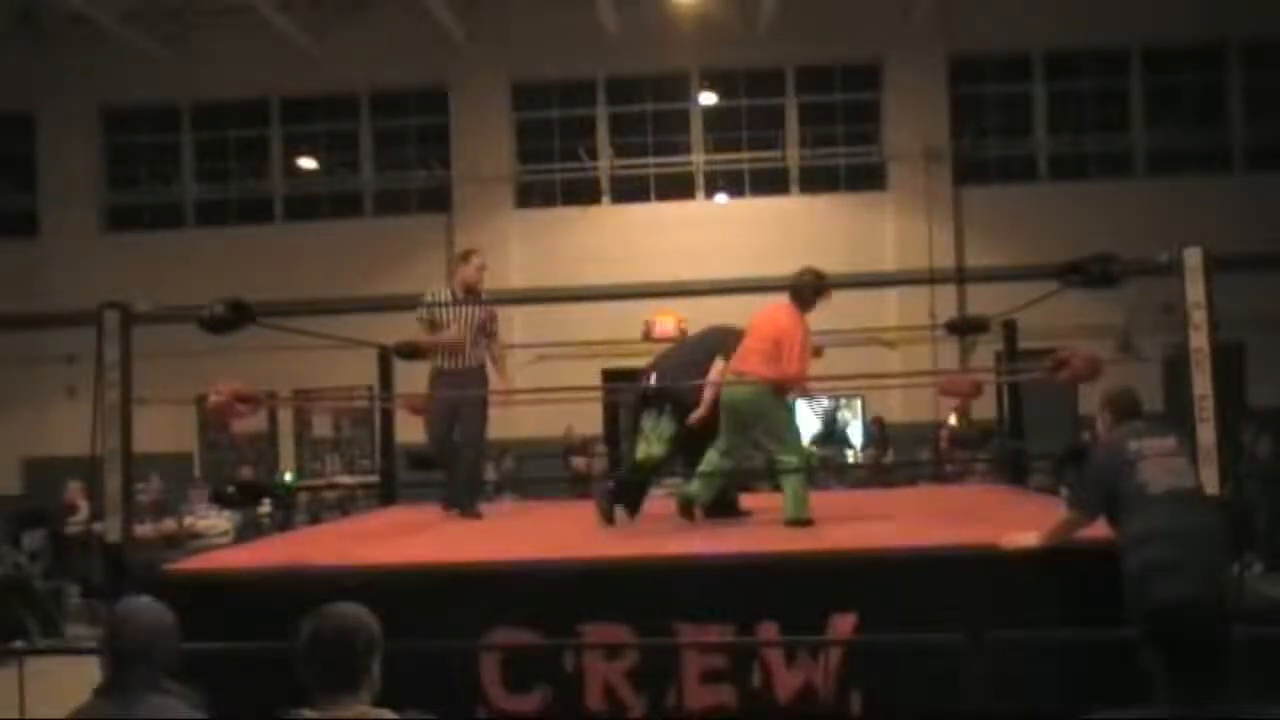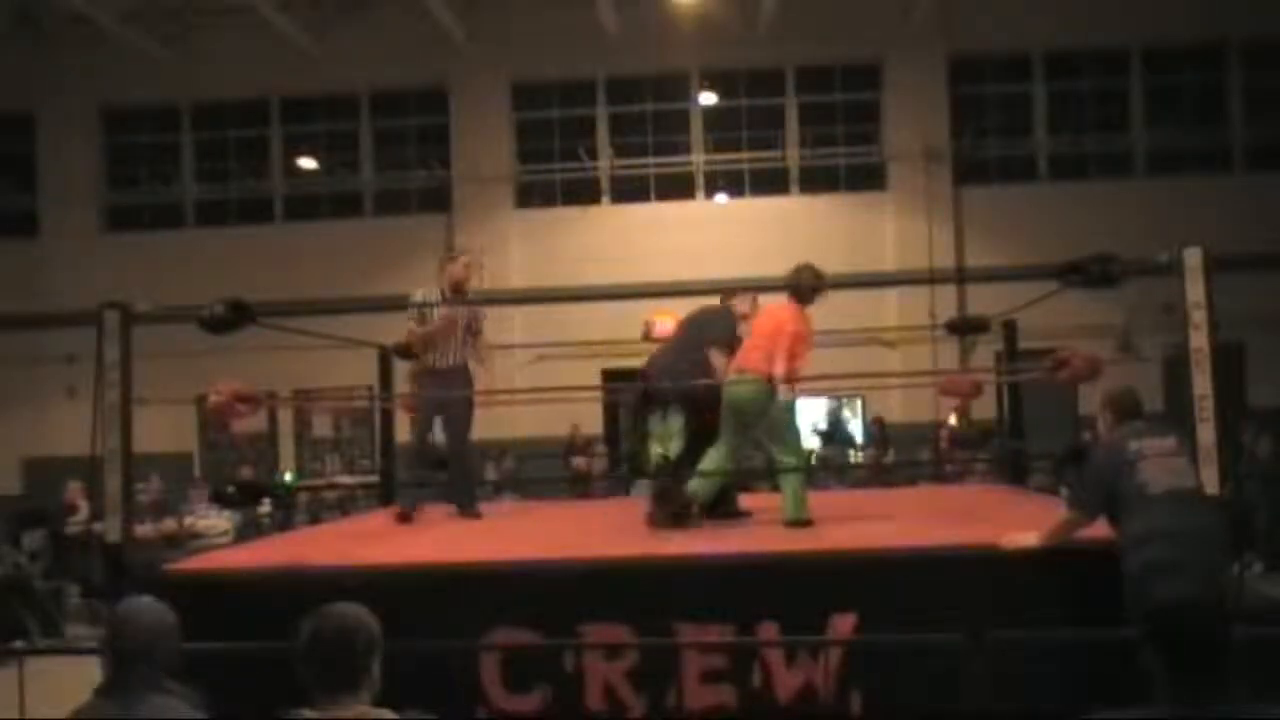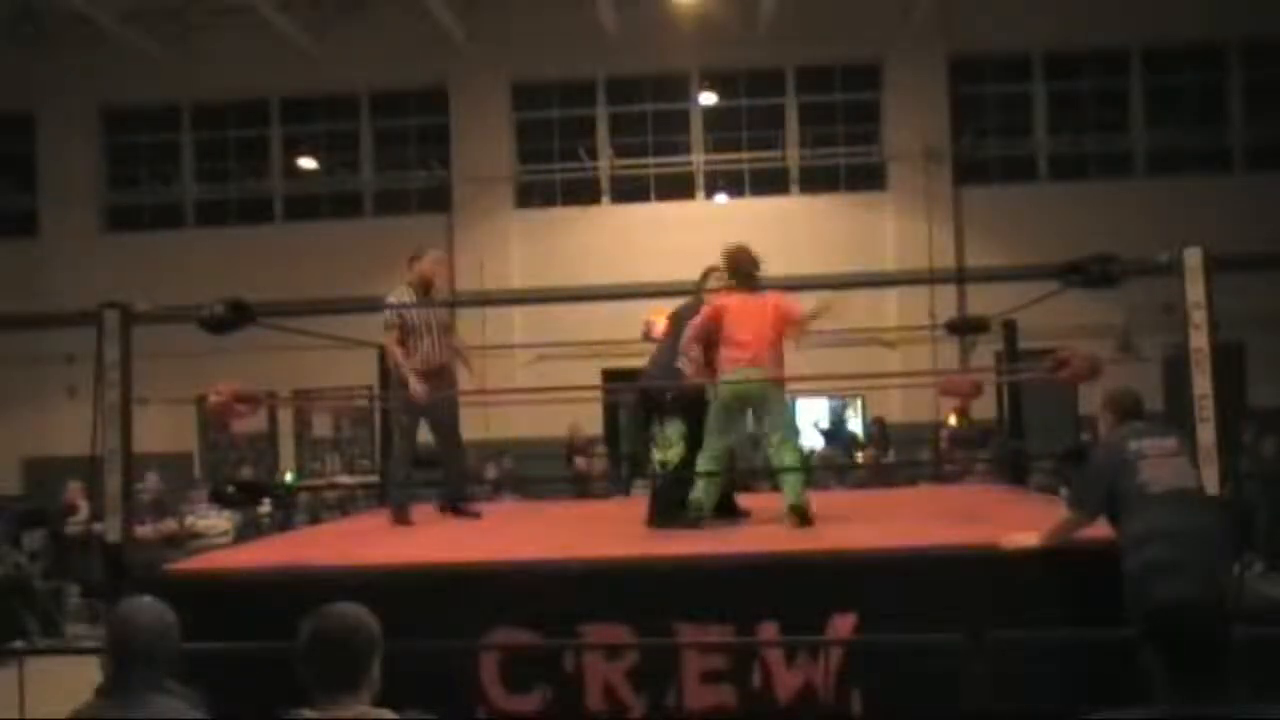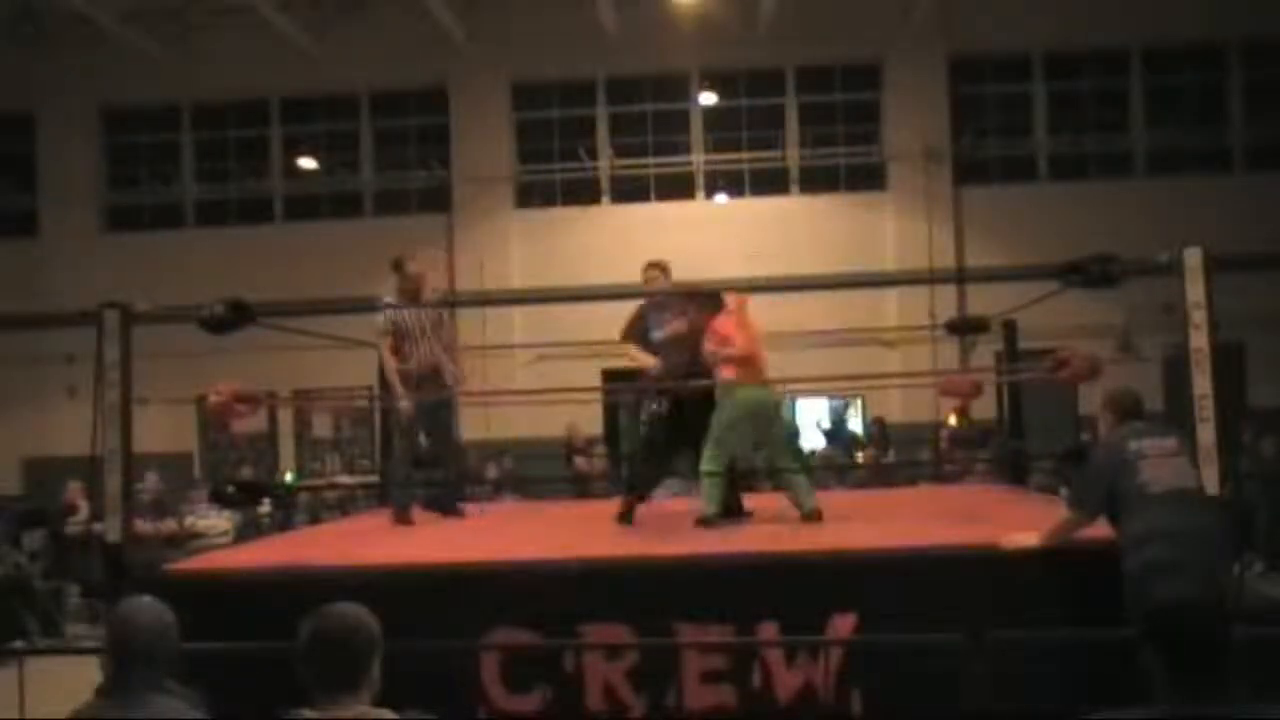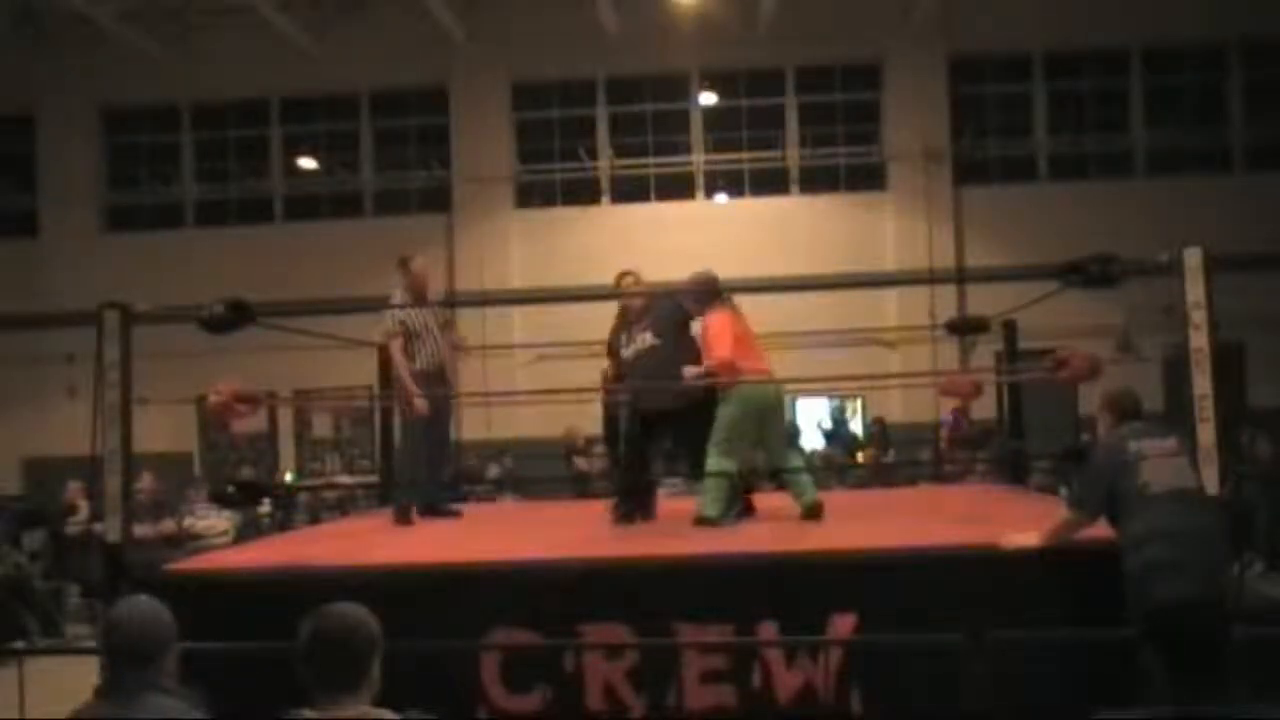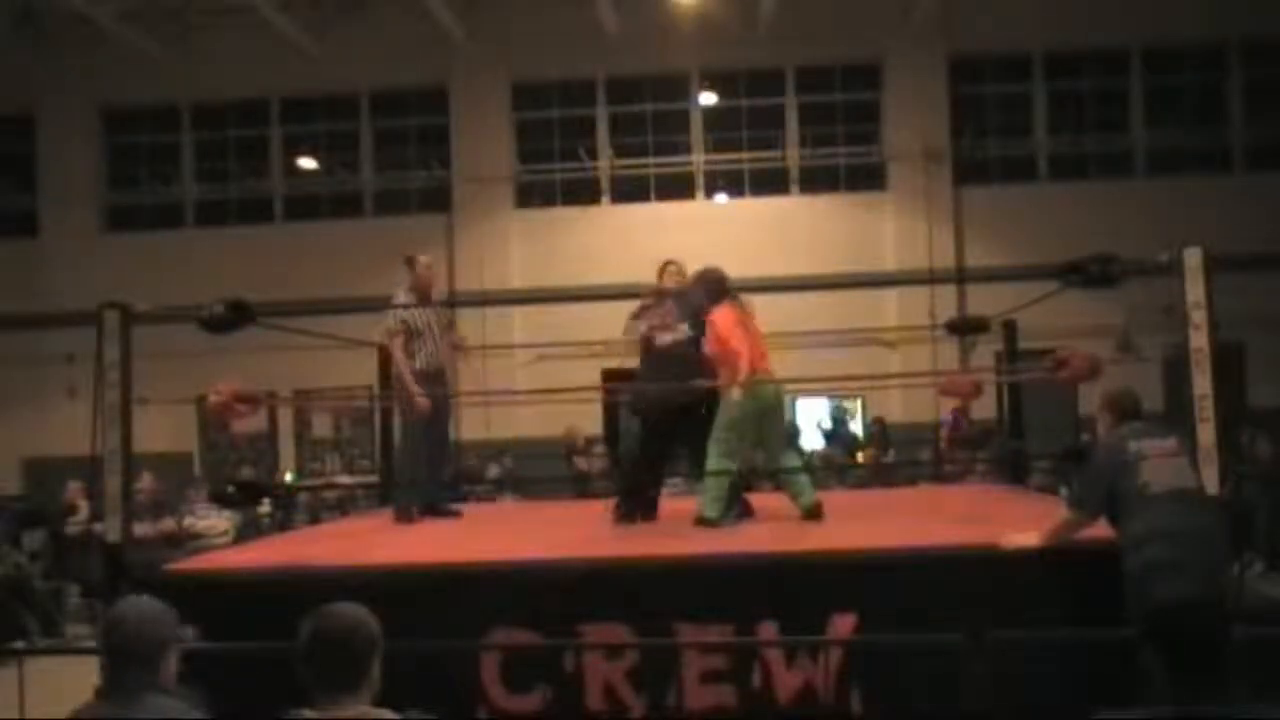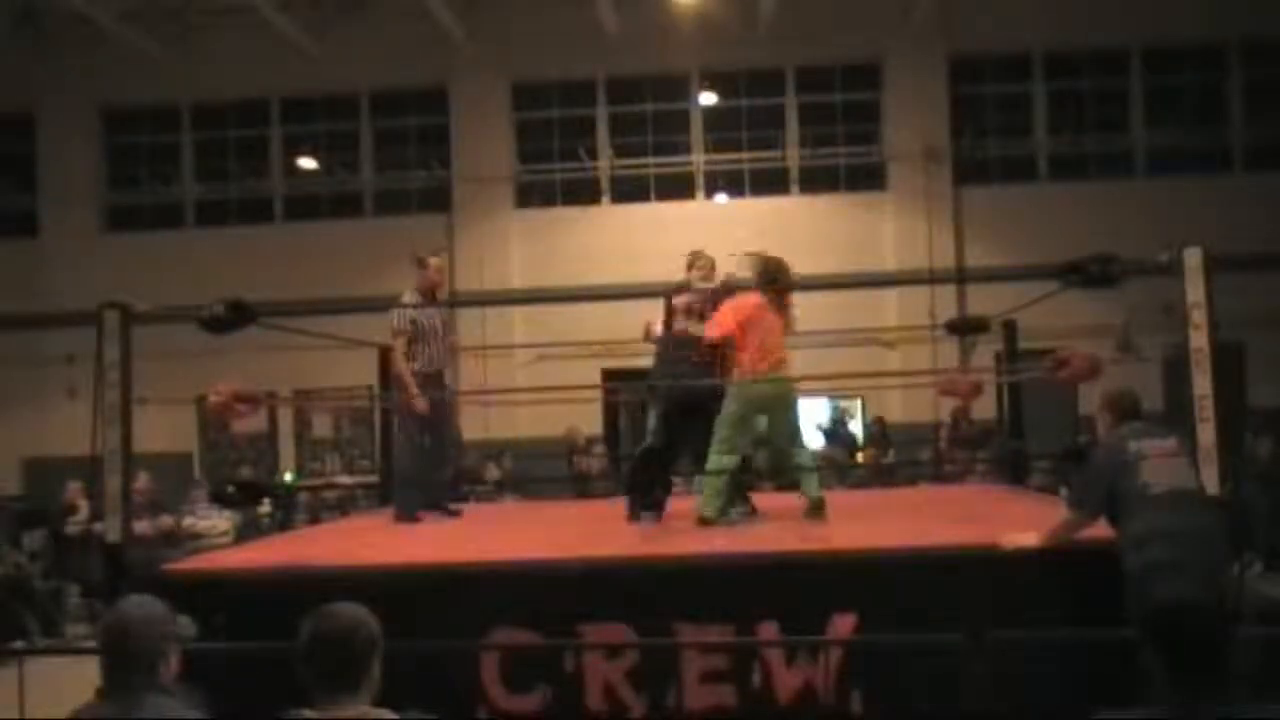
dt=0.3s
person 1, frame 1
left shoulder: (1109, 447)
right shoulder: (1173, 442)
left elbow: (1081, 514)
left wrist: (1039, 538)
left hip: (1157, 565)
right hip: (1207, 549)
left knee: (1172, 674)
right knee: (1208, 668)
person 1, frame 2
left shoulder: (1110, 448)
right shoulder: (1174, 442)
left elbow: (1082, 514)
left wrist: (1039, 538)
left hip: (1157, 565)
right hip: (1207, 549)
left knee: (1171, 674)
right knee: (1209, 671)
person 1, frame 3
left shoulder: (1110, 448)
right shoulder: (1175, 442)
left elbow: (1082, 514)
left wrist: (1039, 539)
left hip: (1157, 566)
right hip: (1208, 550)
left knee: (1171, 675)
right knee: (1209, 668)
person 1, frame 4
left shoulder: (1110, 448)
right shoulder: (1174, 442)
left elbow: (1082, 514)
left wrist: (1039, 539)
left hip: (1156, 565)
right hip: (1207, 552)
left knee: (1171, 675)
right knee: (1209, 669)
person 1, frame 5
left shoulder: (1110, 448)
right shoulder: (1173, 442)
left elbow: (1082, 515)
left wrist: (1039, 538)
left hip: (1157, 566)
right hip: (1207, 552)
left knee: (1171, 676)
right knee: (1209, 667)
person 1, frame 6
left shoulder: (1110, 448)
right shoulder: (1174, 443)
left elbow: (1083, 515)
left wrist: (1039, 538)
left hip: (1156, 564)
right hip: (1206, 551)
left knee: (1172, 676)
right knee: (1209, 669)
person 1, frame 7
left shoulder: (1110, 449)
right shoulder: (1174, 442)
left elbow: (1082, 515)
left wrist: (1039, 539)
left hip: (1157, 566)
right hip: (1206, 549)
left knee: (1173, 675)
right knee: (1209, 670)
person 2, frame 1
left shoulder: (484, 304)
right shoulder: (433, 299)
left elbow: (493, 343)
right elbow: (421, 338)
left wrist: (503, 377)
right wrist: (444, 339)
left hip: (473, 379)
right hip: (442, 379)
left knee: (472, 440)
right knee: (439, 439)
left ankle: (468, 500)
right ankle: (454, 491)
person 2, frame 2
left shoulder: (470, 305)
right shoulder: (422, 298)
left elbow: (477, 343)
right elbow: (411, 338)
right wrist: (436, 327)
left hip: (458, 378)
right hip: (427, 378)
left knee: (460, 443)
right knee: (419, 441)
left ankle: (465, 501)
right ankle: (408, 502)
person 2, frame 3
left shoulder: (436, 301)
right shoulder: (396, 301)
left elbow: (449, 338)
right elbow: (392, 345)
left wrist: (464, 359)
right wrist: (411, 379)
left hip: (440, 380)
right hip: (411, 382)
left knee: (451, 441)
right knee: (404, 444)
left ankle: (454, 499)
right ankle: (399, 506)
person 2, frame 4
left shoulder: (430, 302)
right shoulder: (391, 309)
left elbow: (444, 337)
right elbow: (386, 354)
left wrist: (451, 365)
right wrist: (399, 393)
left hip: (436, 382)
right hip: (410, 385)
left knee: (446, 443)
right knee: (405, 447)
left ankle: (442, 498)
right ankle: (401, 507)
person 2, frame 5
left shoulder: (432, 304)
right shoulder: (397, 310)
left elbow: (448, 337)
right elbow: (397, 355)
right wrist: (413, 392)
left hip: (440, 382)
right hip: (416, 383)
left knee: (439, 445)
right knee: (412, 447)
left ankle: (431, 501)
right ankle: (403, 507)
person 2, frame 6
left shoulder: (435, 305)
right shoulder: (400, 308)
left elbow: (450, 338)
right elbow: (397, 354)
right wrist: (415, 391)
left hip: (438, 382)
right hip: (415, 383)
left knee: (438, 445)
right knee: (412, 446)
left ankle: (431, 501)
right ankle: (403, 506)
person 2, frame 7
left shoulder: (439, 306)
right shoulder: (407, 307)
right elbow: (398, 354)
left wrist: (447, 380)
right wrist: (413, 392)
left hip: (437, 383)
right hip: (414, 383)
left knee: (444, 442)
right knee: (410, 447)
left ankle: (433, 498)
right ankle: (404, 507)
person 3, frame 1
left shoulder: (769, 311)
right shoulder: (797, 326)
right elbow: (791, 375)
left wrist: (806, 353)
right wrist: (801, 390)
left hip: (731, 387)
right hip: (760, 391)
left knee: (725, 447)
right knee: (789, 452)
left ankle: (694, 494)
right ankle: (797, 512)
person 3, frame 2
left shoulder: (769, 309)
right shoulder: (798, 321)
right elbow: (781, 358)
right wrist: (783, 390)
left hip: (733, 384)
right hip: (761, 388)
left knee: (726, 444)
right knee: (789, 453)
left ankle: (695, 492)
right ankle: (796, 513)
person 3, frame 3
left shoulder: (720, 302)
right shoulder: (774, 301)
left elbow: (694, 330)
right elbow: (801, 318)
left wrist: (686, 350)
right wrist: (819, 310)
left hip: (729, 382)
right hip: (765, 381)
left knee: (714, 446)
right knee: (784, 444)
left ankle: (698, 503)
right ankle: (796, 502)
person 3, frame 4
left shoulder: (722, 322)
right shoulder: (734, 312)
left elbow: (747, 350)
left wrist: (715, 352)
left hip: (739, 394)
right hip: (765, 394)
left knee: (714, 453)
right knee: (781, 454)
left ankle: (710, 511)
right ankle: (810, 506)
person 3, frame 5
left shoulder: (715, 320)
right shoulder: (730, 312)
left elbow: (725, 359)
left wrist: (697, 371)
left hip: (742, 392)
right hip: (768, 388)
left knee: (721, 452)
right knee: (781, 450)
left ankle: (710, 512)
right ankle: (810, 500)
person 3, frame 6
left shoulder: (718, 317)
right shoulder: (738, 308)
left elbow: (746, 352)
left wrist: (738, 387)
left hip: (749, 390)
right hip: (770, 387)
left knee: (721, 451)
right knee: (780, 450)
left ankle: (711, 513)
right ankle: (811, 503)
person 3, frame 7
left shoulder: (742, 304)
right shoulder: (782, 308)
left elbow: (714, 334)
left hip: (748, 386)
right hip: (779, 384)
left knee: (723, 448)
right knee: (792, 445)
left ankle: (710, 510)
right ankle: (814, 497)
person 4, frame 1
left shoulder: (723, 336)
right shoulder: (736, 340)
right elbow: (719, 370)
right wrist: (704, 407)
right hip: (669, 386)
right knee: (655, 448)
right ankle: (613, 499)
person 4, frame 2
left shoulder: (712, 319)
right shoulder: (720, 318)
right elbow: (717, 355)
left hip: (682, 384)
right hip: (668, 382)
left knee: (704, 443)
right knee: (674, 446)
left ankle: (720, 505)
right ankle: (665, 508)
person 4, frame 3
right shoulder: (694, 312)
right wrist: (707, 385)
left hip: (686, 389)
right hip: (669, 388)
right knee: (675, 453)
left ankle: (720, 506)
right ankle: (664, 513)
person 4, frame 4
left shoulder: (692, 299)
right shoulder: (646, 311)
right elbow: (630, 344)
right wrist: (647, 360)
left hip: (701, 387)
right hip: (666, 389)
right knee: (655, 447)
left ankle: (727, 505)
right ankle: (630, 500)
person 4, frame 5
left shoulder: (666, 304)
right shoulder: (621, 328)
right elbow: (617, 365)
right wrist: (613, 377)
left hip: (685, 393)
right hip: (645, 400)
left knee: (703, 451)
right knee: (635, 455)
right ankle: (630, 508)
person 4, frame 6
right shoulder: (648, 307)
right elbow: (630, 335)
right wrist: (644, 327)
left hip: (695, 391)
right hip: (656, 393)
left knee: (709, 449)
right knee: (648, 451)
right ankle: (632, 507)
person 4, frame 7
left shoulder: (720, 297)
right shoulder: (678, 294)
right elbow: (681, 303)
left hip: (709, 384)
right hip: (673, 383)
right knee: (661, 445)
right ankle: (644, 504)
